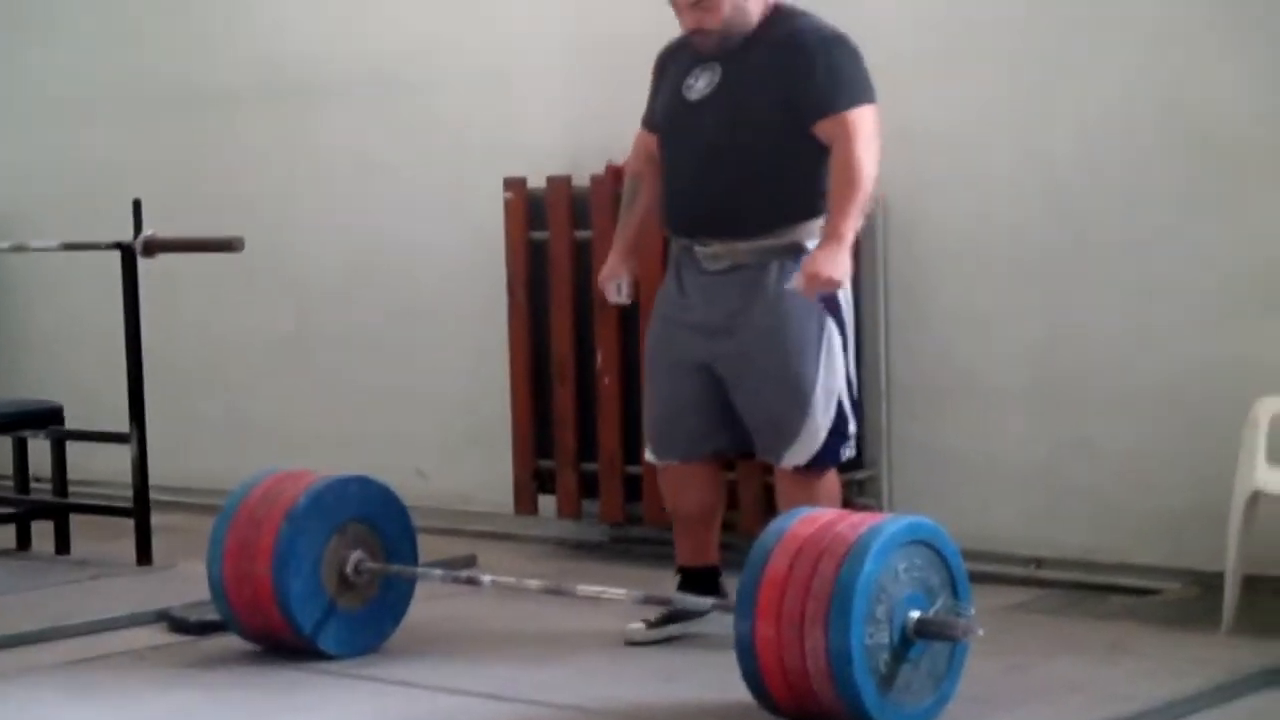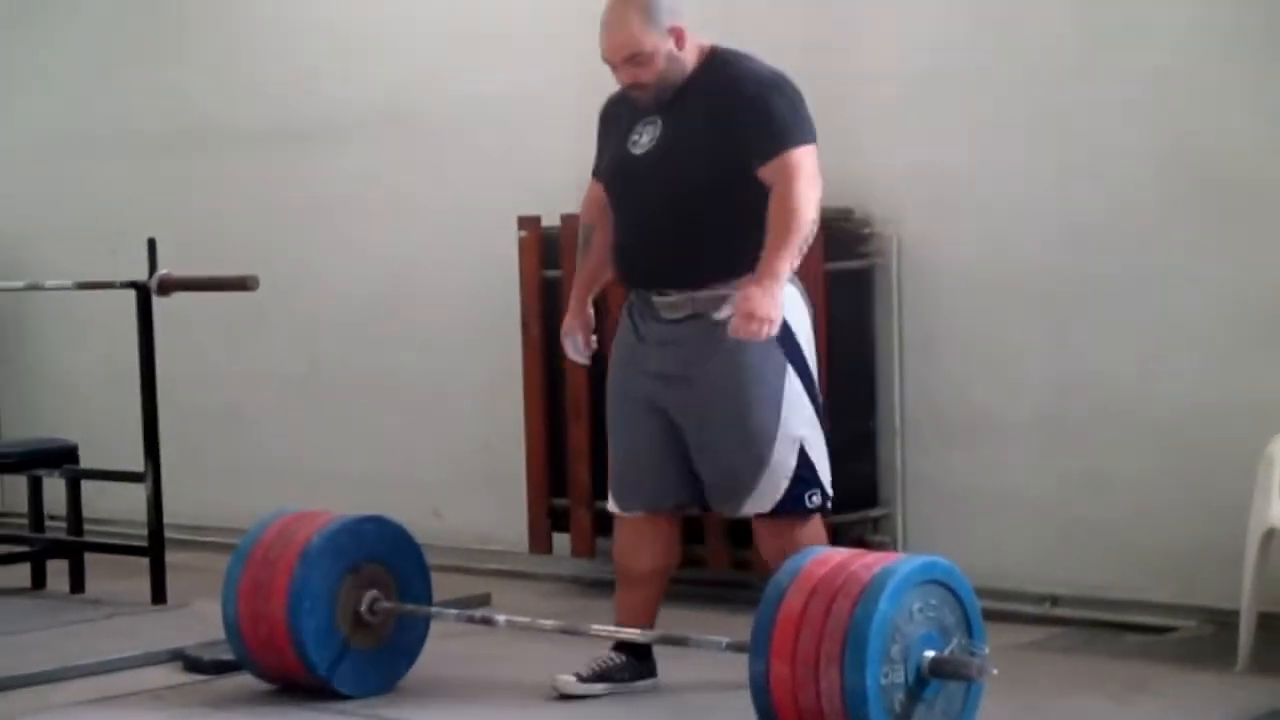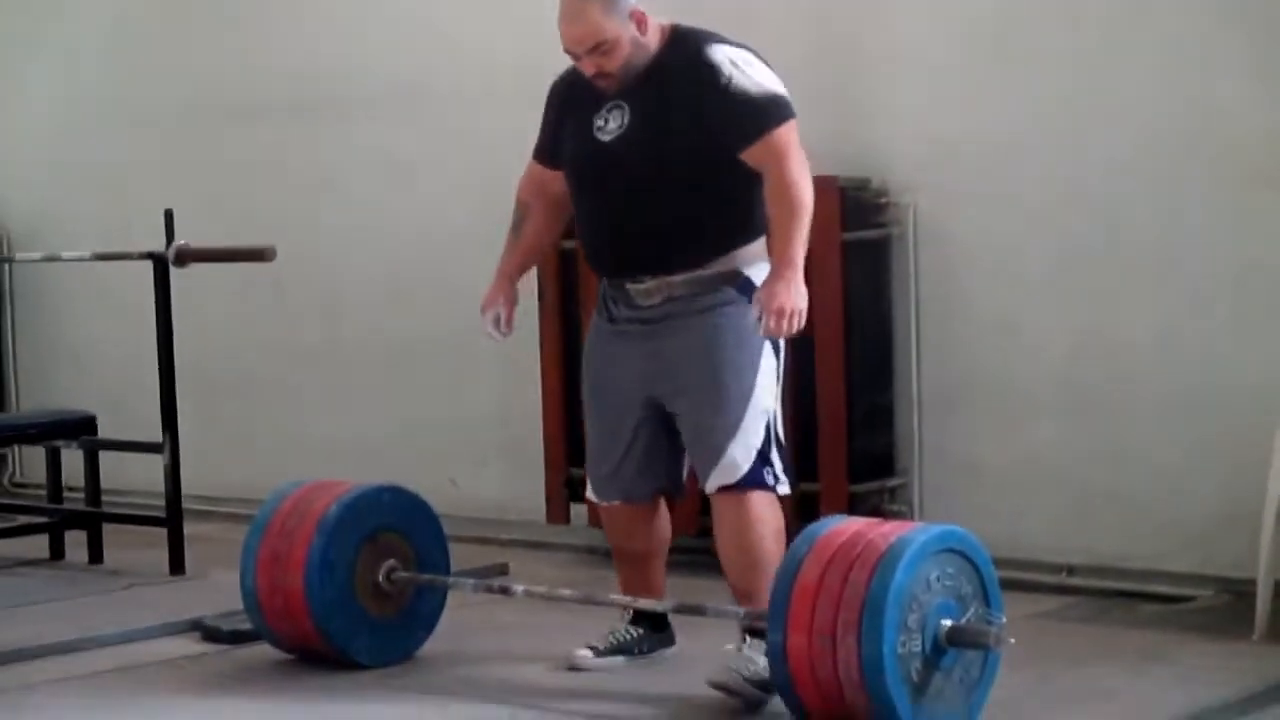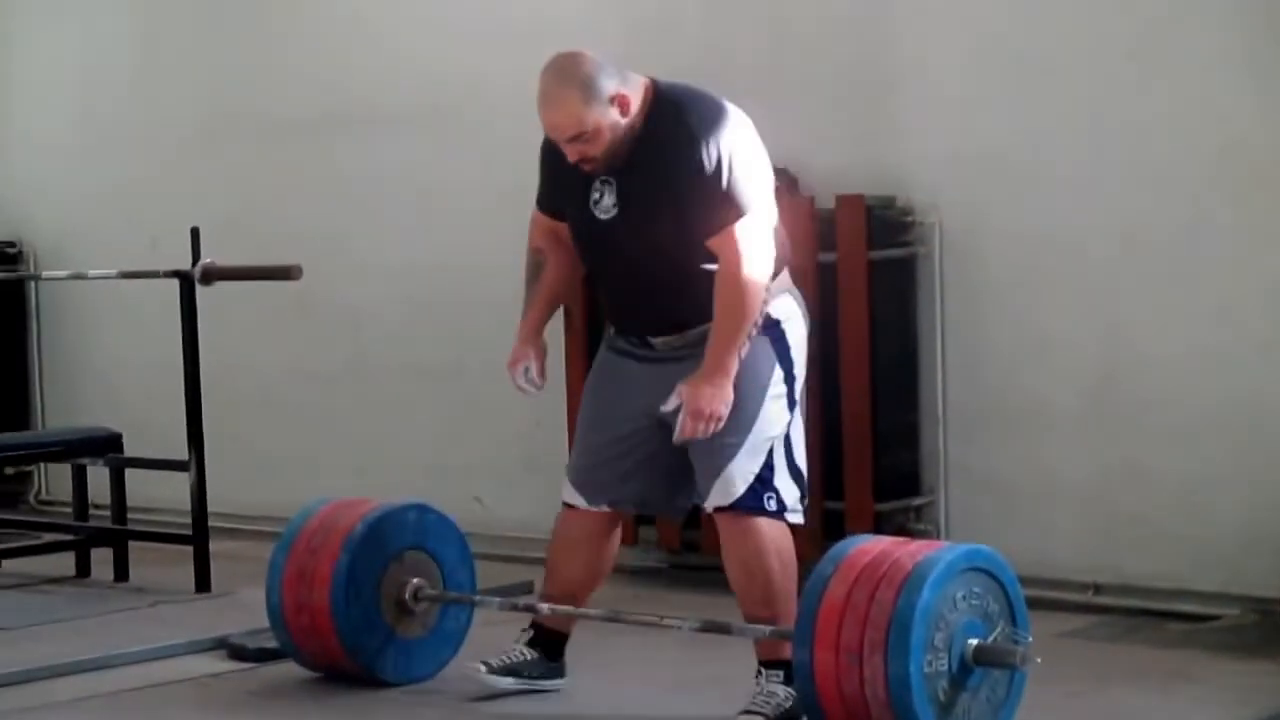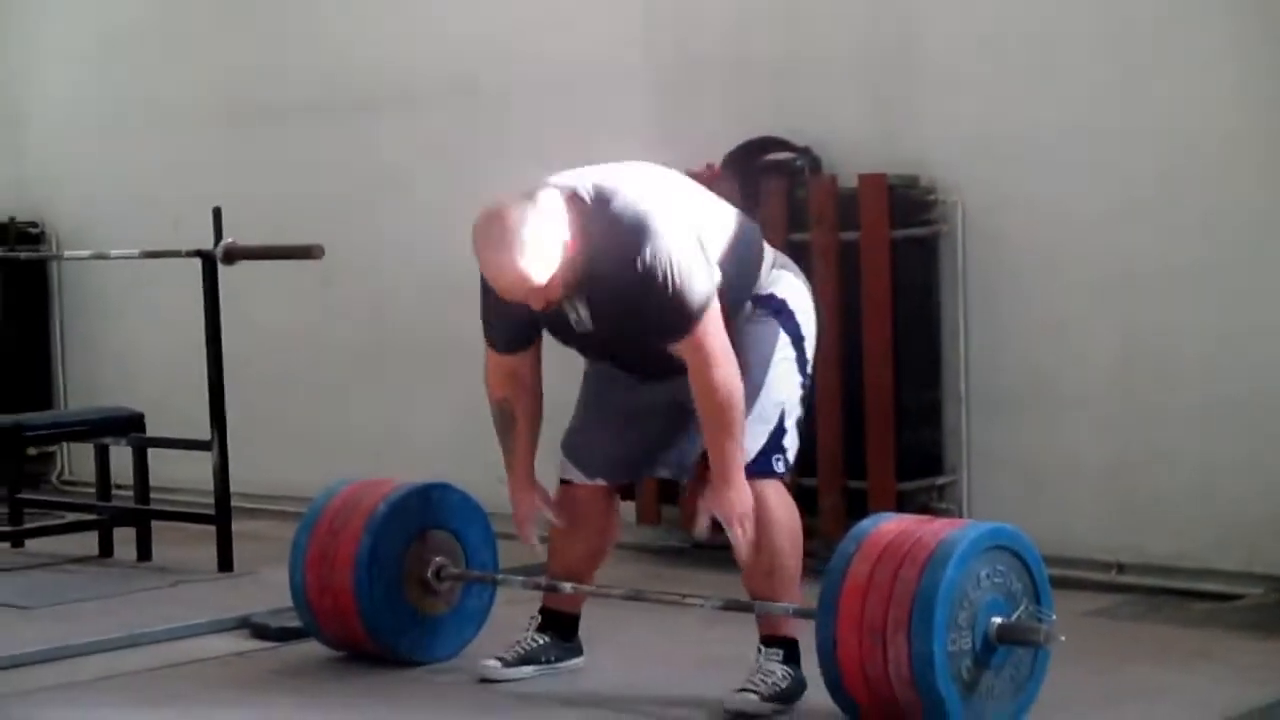
dt=0.4s
person 1, frame 1
right shoulder: (677, 61)
left elbow: (855, 142)
right elbow: (650, 158)
left wrist: (835, 243)
right wrist: (623, 246)
left hip: (784, 274)
right hip: (691, 273)
left knee: (801, 448)
right knee: (676, 445)
right ankle: (697, 587)
person 1, frame 2
left shoulder: (750, 91)
right shoulder: (620, 114)
left elbow: (796, 187)
right elbow: (601, 212)
left wrist: (770, 285)
right wrist: (579, 300)
left hip: (741, 319)
right hip: (647, 325)
left knee: (777, 493)
right knee: (640, 497)
right ankle: (631, 650)
person 1, frame 3
left shoulder: (718, 72)
right shoulder: (572, 94)
left elbow: (785, 168)
right elbow: (544, 192)
left wrist: (788, 272)
right wrist: (508, 276)
left hip: (719, 301)
right hip: (624, 311)
left knee: (735, 474)
right knee: (618, 483)
left ankle: (759, 644)
right ankle: (648, 621)
person 1, frame 4
left shoulder: (704, 135)
right shoulder: (562, 148)
left elbow: (748, 258)
right elbow: (555, 237)
left wrist: (716, 374)
right wrist: (530, 333)
left hip: (738, 332)
right hip: (634, 347)
left knee: (745, 500)
right knee: (590, 495)
right ankle: (544, 648)
person 1, frame 5
left shoulder: (645, 245)
right shoulder: (513, 273)
left elbow: (710, 360)
right elbow: (508, 379)
left wrist: (725, 478)
right wrist: (521, 480)
left hip: (753, 307)
left knee: (753, 469)
right knee: (585, 471)
left ankle: (781, 657)
right ankle: (556, 632)
